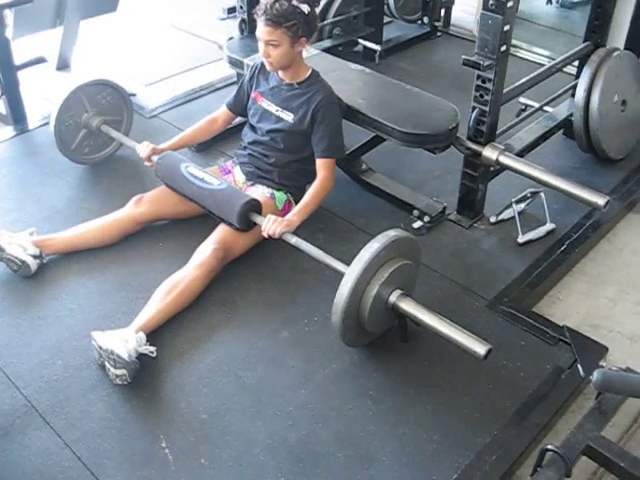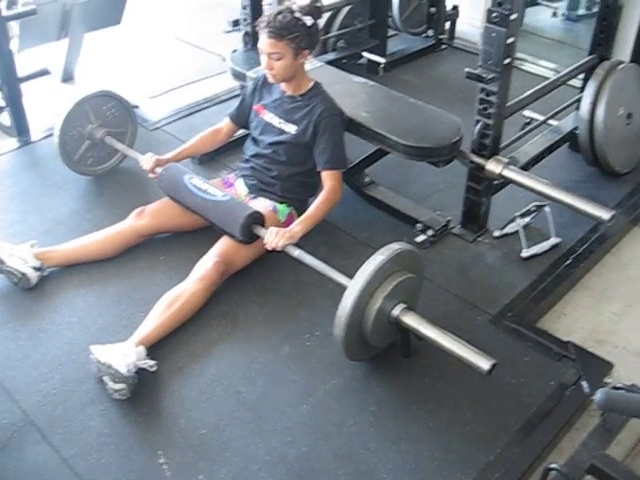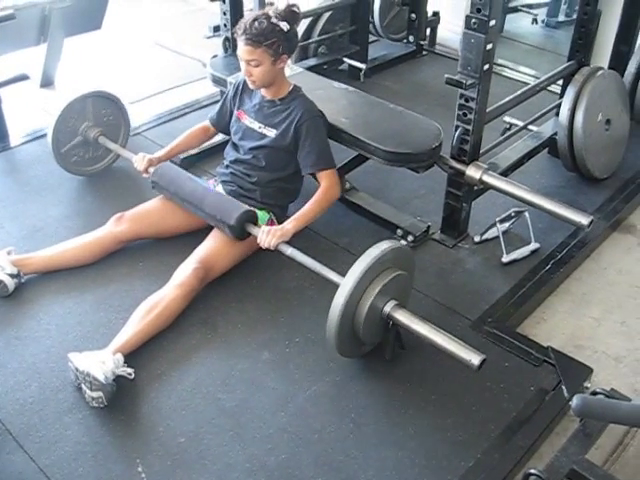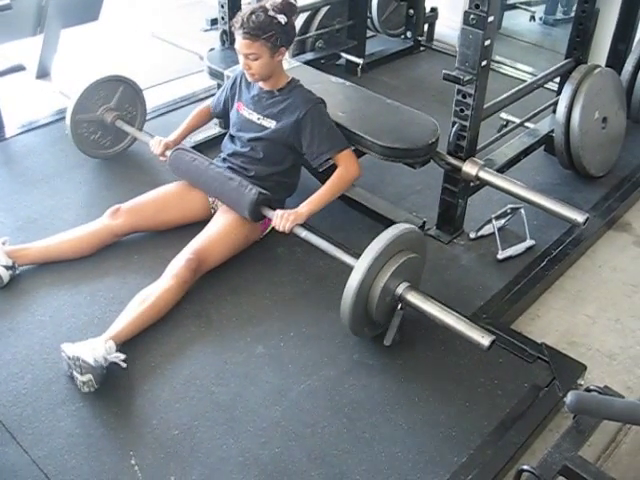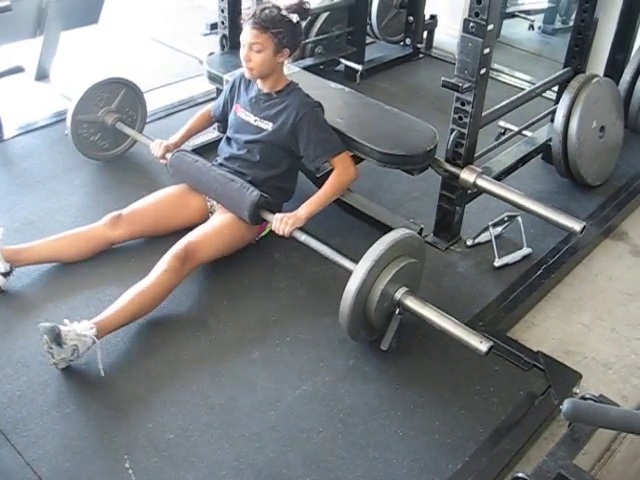
dt=0.4s
person 1, frame 1
left shoulder: (321, 100)
right shoulder: (259, 72)
left elbow: (325, 175)
right elbow: (220, 119)
left wrist: (293, 218)
right wrist: (164, 148)
left hip: (273, 191)
right hip: (236, 169)
left knee: (212, 252)
right knee: (142, 205)
left ankle: (131, 339)
right ankle: (33, 247)
person 1, frame 2
left shoulder: (322, 112)
right shoulder: (262, 84)
left elbow: (332, 187)
right elbow: (223, 131)
left wrist: (295, 231)
right wrist: (167, 159)
left hip: (276, 203)
right hip: (238, 182)
left knee: (213, 266)
right knee: (143, 218)
left ankle: (130, 353)
right ankle: (34, 260)
person 1, frame 3
left shoulder: (304, 116)
right shoulder: (242, 89)
left elbow: (330, 186)
right elbow: (208, 128)
left wrist: (288, 228)
right wrist: (159, 157)
left hip: (257, 209)
right hip: (219, 188)
left knee: (192, 273)
right knee: (122, 224)
left ankle: (109, 360)
person 1, frame 4
left shoulder: (305, 107)
right shoulder: (241, 81)
left elbow: (349, 167)
right elbow: (209, 108)
left wrist: (302, 211)
right wrist: (173, 140)
left knee: (186, 265)
right knee: (118, 217)
left ankle: (103, 348)
person 1, frame 5
left shoulder: (301, 110)
right shoulder: (241, 83)
left elbow: (346, 169)
right elbow: (210, 113)
left wrist: (301, 214)
right wrist: (174, 142)
left knee: (180, 256)
right knee: (117, 223)
left ankle: (86, 333)
